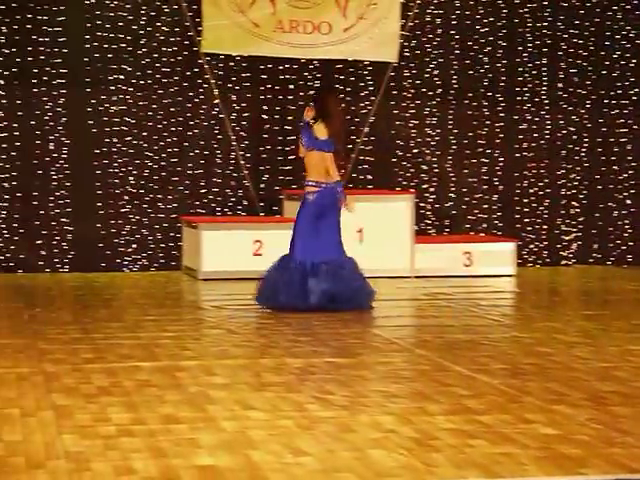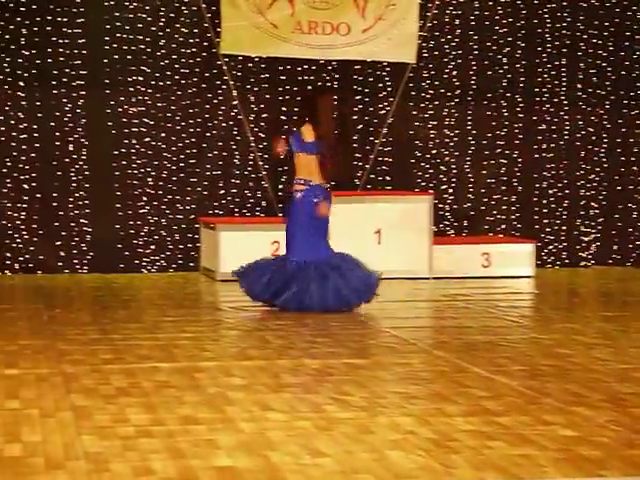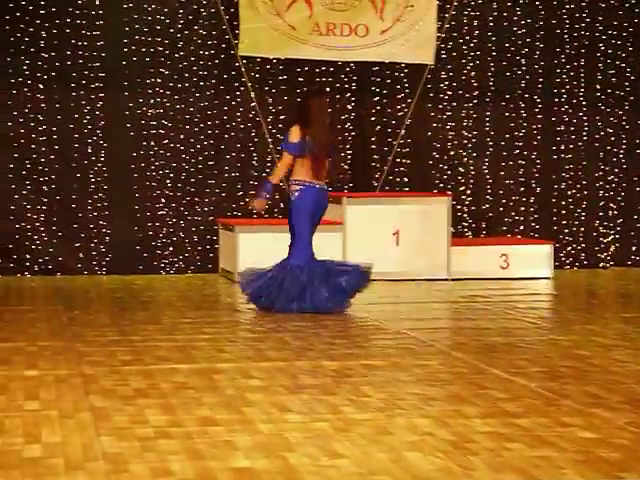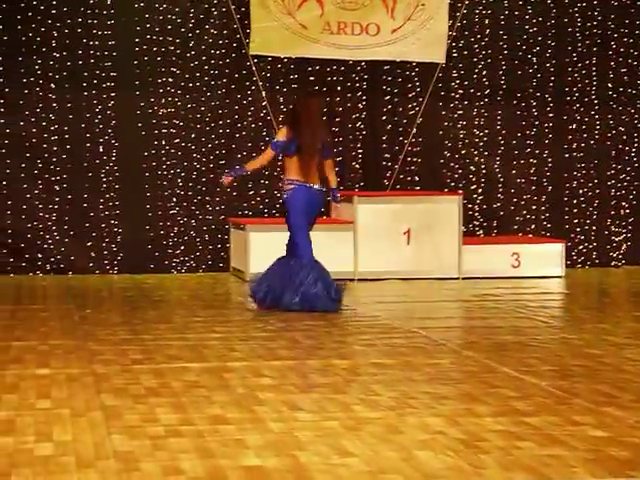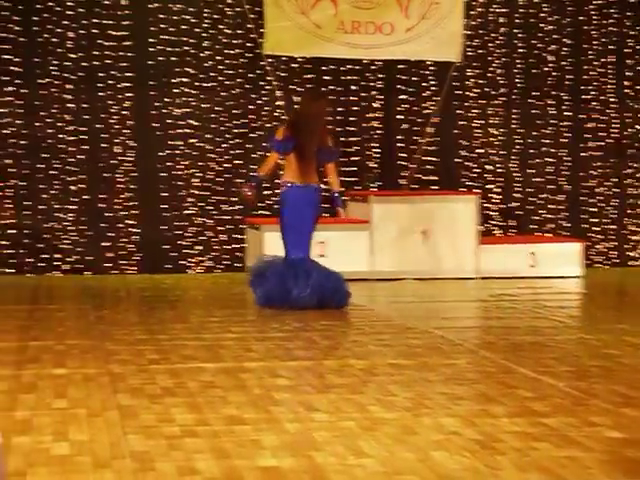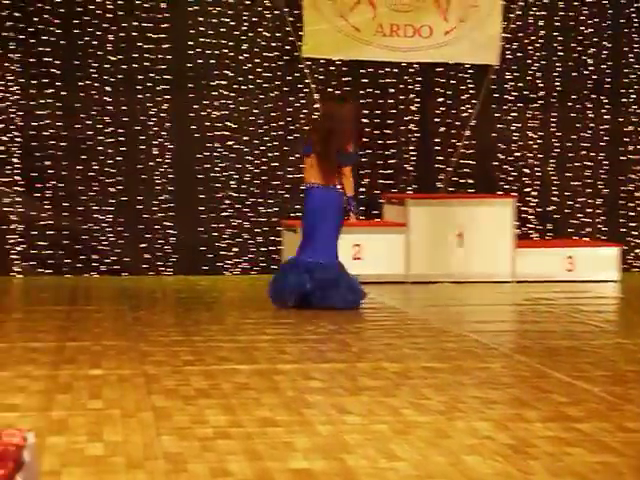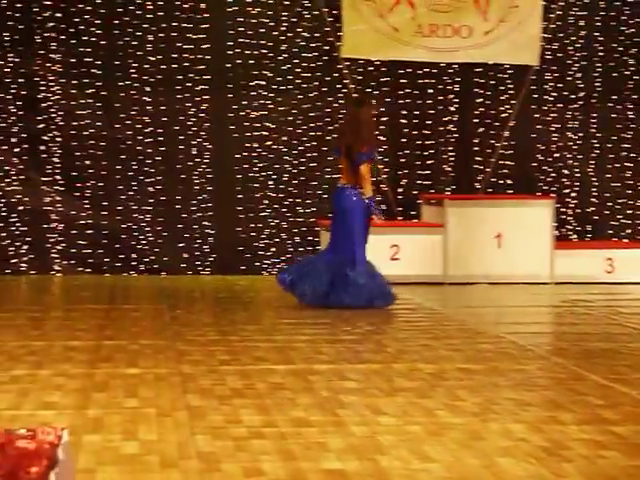
dt=0.2s
person 1, frame 1
left shoulder: (319, 127)
right shoulder: (329, 128)
left elbow: (329, 162)
right elbow: (303, 152)
left wrist: (341, 193)
right wrist: (306, 122)
left hip: (316, 191)
right hip: (329, 192)
left knee: (302, 247)
right knee: (329, 248)
left ankle: (294, 295)
right ankle: (346, 295)
person 1, frame 2
left shoulder: (306, 129)
right shoulder: (321, 131)
left elbow: (313, 165)
left wrist: (321, 199)
right wrist: (287, 148)
left hip: (305, 191)
right hip: (319, 192)
left knee: (298, 246)
right knee: (317, 246)
left ankle: (294, 296)
right ankle: (345, 290)
person 1, frame 3
left shoulder: (296, 131)
right shoulder: (325, 135)
left elbow: (284, 165)
left wrist: (263, 192)
left hip: (302, 192)
right hip: (320, 193)
left knee: (300, 247)
right knee: (302, 246)
left ankle: (299, 298)
right ankle: (326, 292)
person 1, frame 4
left shoulder: (287, 132)
right shoulder: (321, 135)
left elbow: (264, 158)
right elbow: (329, 168)
left wrist: (234, 173)
right wrist: (335, 197)
left hip: (295, 192)
right hip: (316, 193)
left knee: (301, 246)
right knee: (297, 243)
left ankle: (313, 295)
person 1, frame 5
left shoulder: (286, 131)
right shoulder: (324, 138)
left elbow: (271, 161)
right elbow: (331, 172)
left wrist: (253, 183)
right wrist: (338, 202)
left hip: (290, 192)
right hip: (312, 193)
left knee: (294, 246)
right knee: (301, 244)
left ankle: (315, 288)
right ankle: (301, 291)
person 1, frame 6
left shoulder: (313, 136)
right shoulder: (345, 143)
left elbow: (307, 166)
right elbow: (346, 176)
right wrist: (352, 208)
left hip: (313, 194)
right hip: (334, 196)
left knee: (310, 246)
right knee: (328, 247)
left ankle: (302, 292)
right ankle: (330, 295)
person 1, frame 7
left shoulder: (345, 137)
right shoulder: (363, 143)
right elbow: (365, 177)
right wrist: (374, 208)
left hip: (342, 193)
right hip: (356, 197)
left knee: (339, 247)
right knee: (355, 250)
right ankle: (354, 295)
